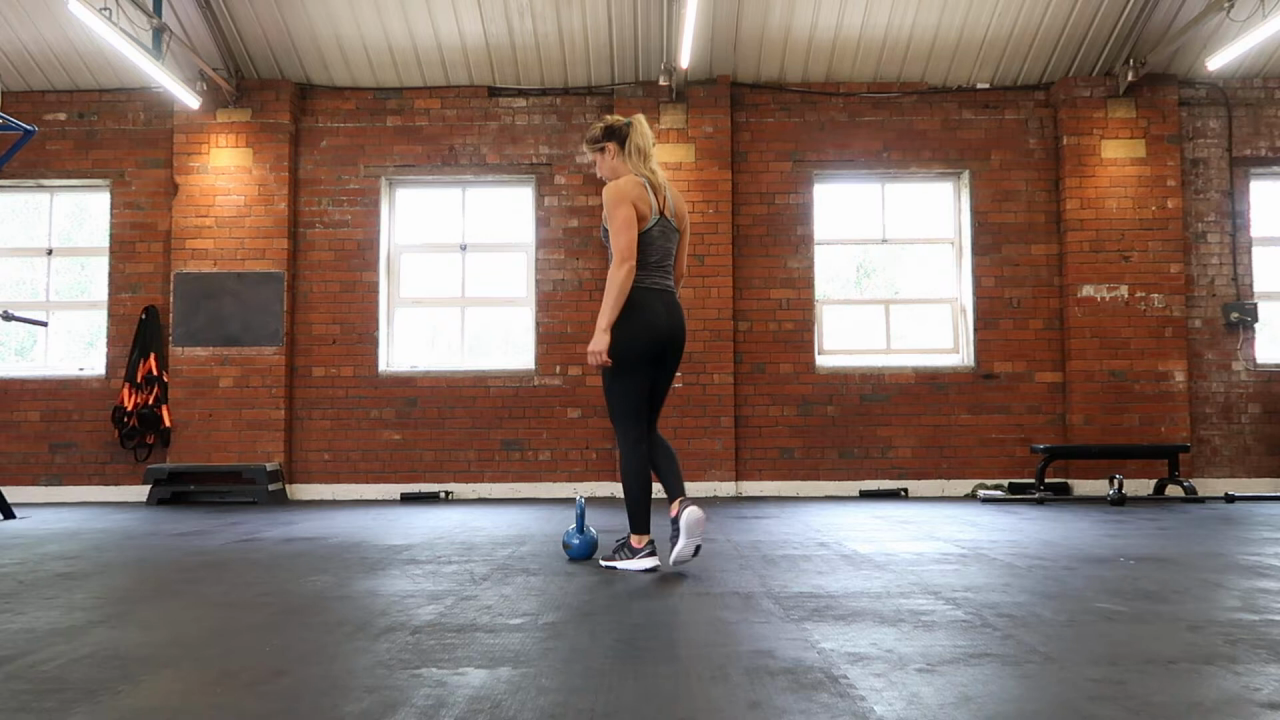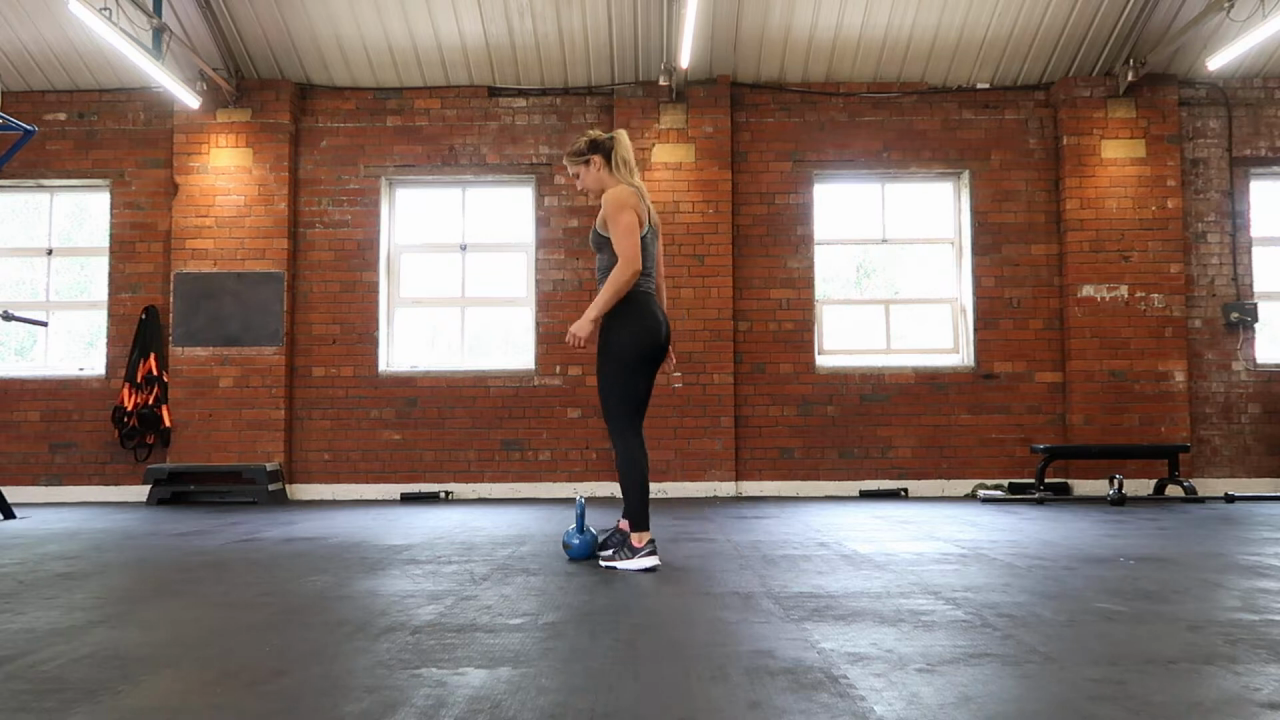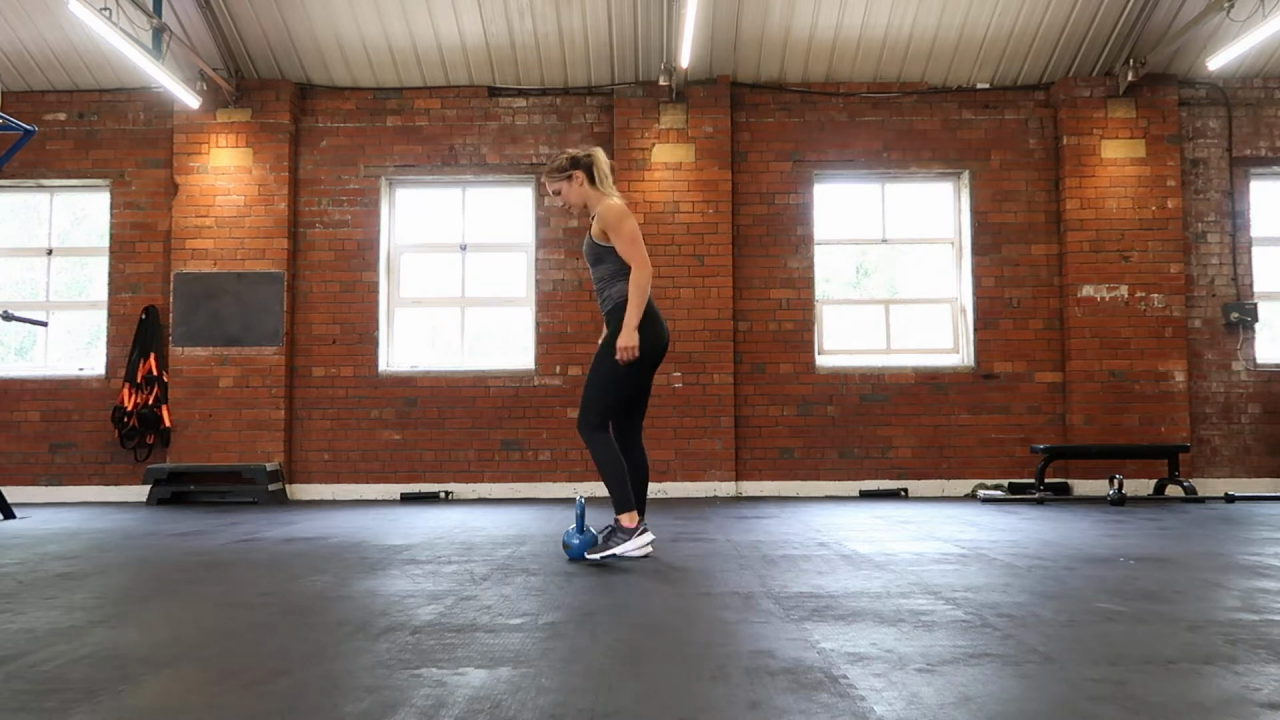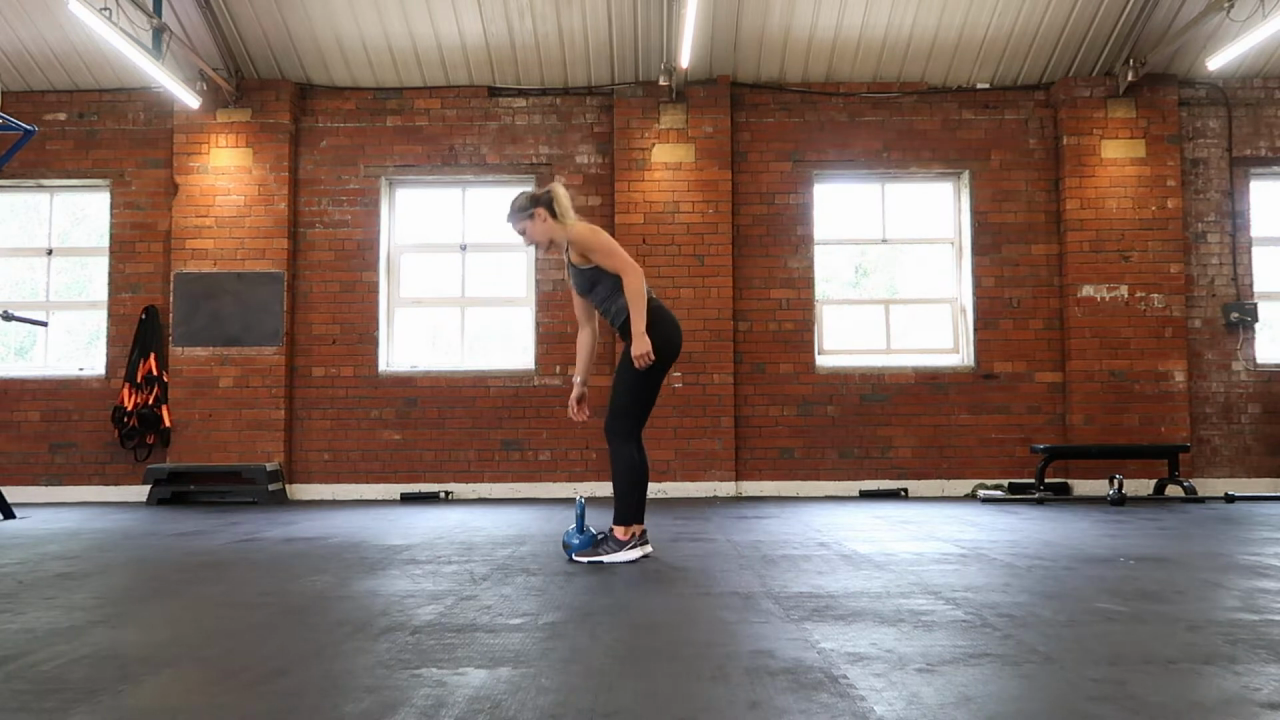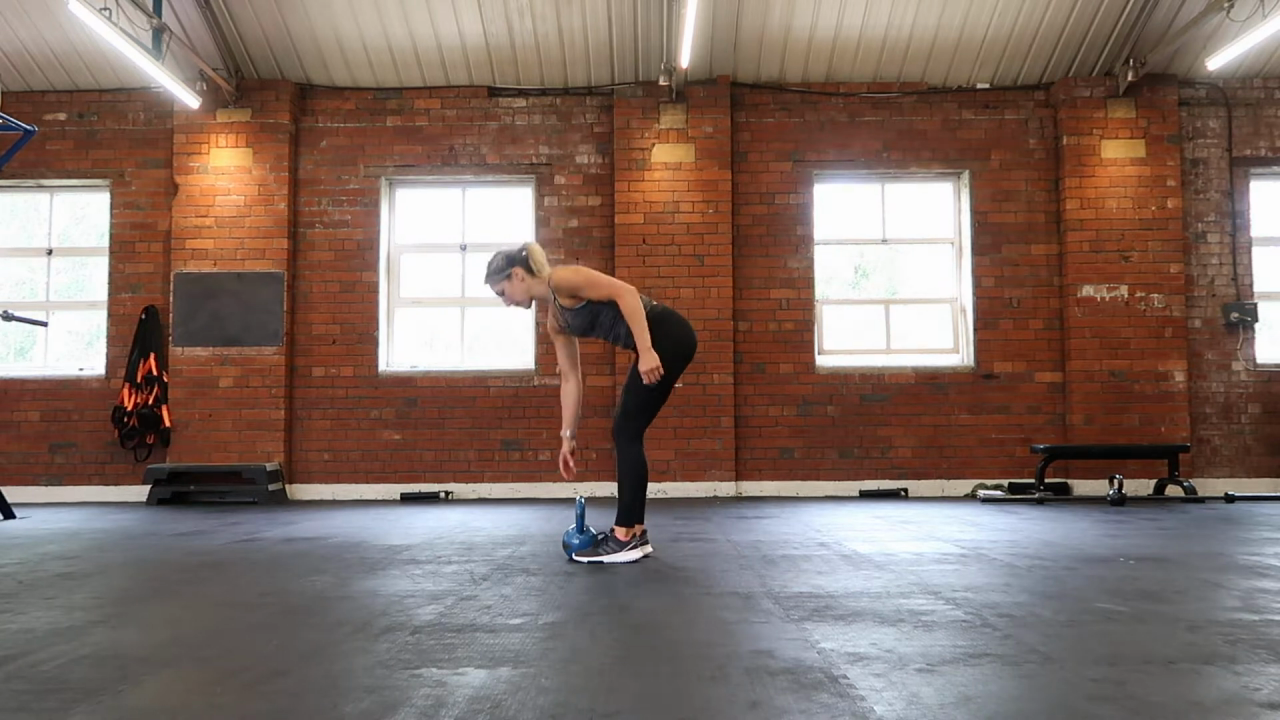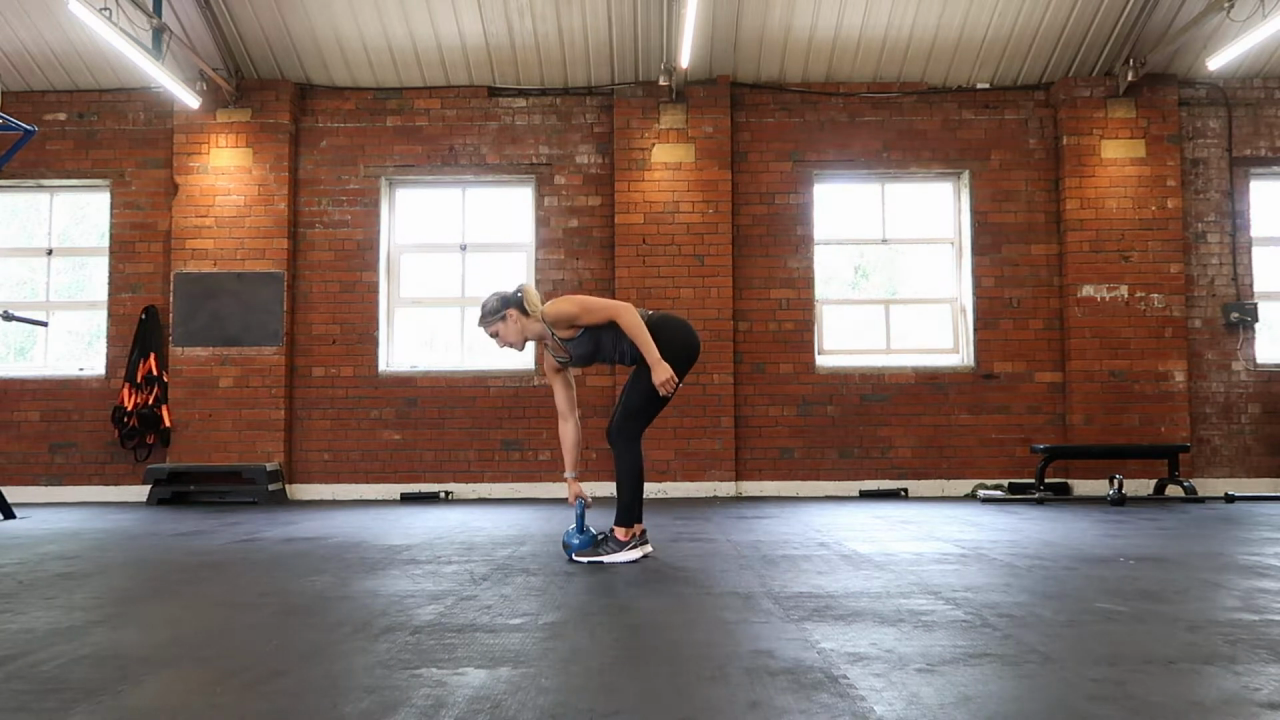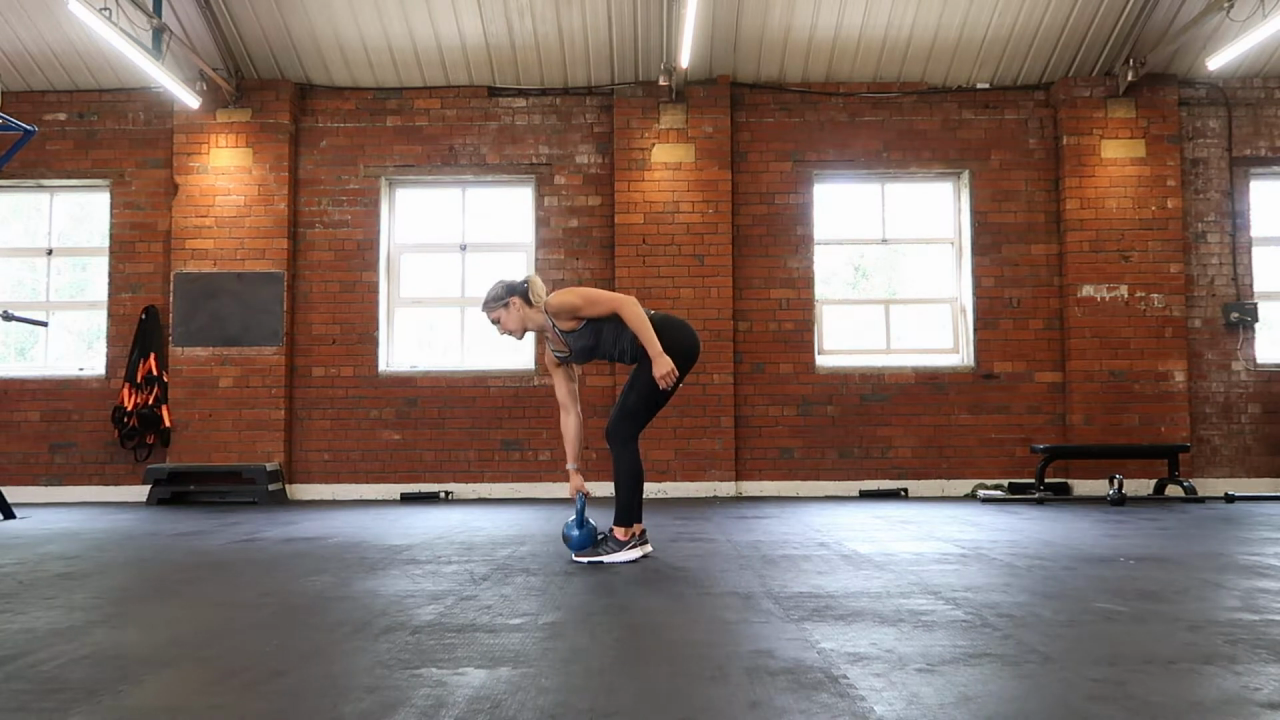
dt=0.3s
person 1, frame 1
left shoulder: (620, 190)
right shoulder: (671, 196)
left elbow: (625, 264)
left wrist: (602, 330)
left hip: (636, 318)
right hip: (670, 318)
left knee: (628, 431)
right knee: (646, 427)
left ankle: (640, 544)
right ankle: (681, 506)
person 1, frame 2
left shoulder: (616, 198)
right shoulder: (640, 200)
left elbow: (629, 266)
left wrist: (590, 316)
right wrist: (660, 336)
left hip: (628, 323)
right hip: (651, 321)
left knee: (623, 431)
right knee: (628, 429)
left ankle: (641, 543)
right ankle: (632, 525)
person 1, frame 3
left shoulder: (610, 211)
right shoulder: (599, 219)
left elbow: (642, 269)
left wrist: (628, 329)
right wrist: (606, 343)
left hip: (636, 333)
right hip: (638, 332)
left knee: (592, 425)
right knee: (626, 433)
left ankle: (630, 524)
right ankle: (632, 529)
person 1, frame 4
left shoulder: (582, 235)
right shoulder: (570, 255)
left elbow: (633, 273)
right elbow: (587, 326)
left wrist: (639, 334)
right wrist: (580, 381)
left hip: (652, 333)
right hip: (649, 335)
left knee: (619, 431)
right knee: (627, 435)
left ankle: (624, 536)
right ankle: (635, 532)
person 1, frame 5
left shoulder: (560, 280)
right shoulder: (554, 320)
left elbow: (625, 292)
right elbow: (570, 378)
left wrist: (645, 351)
right wrist: (567, 436)
left hip: (667, 336)
right hip: (660, 342)
left knee: (627, 431)
right knee: (626, 432)
left ankle: (626, 537)
right ankle: (635, 531)
person 1, frame 6
left shoulder: (555, 313)
right shoulder: (553, 357)
left elbow: (623, 310)
right elbow: (567, 418)
left wrist: (656, 364)
right wrist: (571, 478)
left hip: (671, 341)
right hip: (656, 351)
left knee: (624, 432)
right knee: (619, 433)
left ankle: (624, 537)
right ankle: (634, 531)
person 1, frame 7
left shoulder: (558, 304)
right shoulder: (553, 351)
left elbow: (626, 303)
right elbow: (569, 411)
left wrist: (659, 355)
right wrist: (574, 471)
left hip: (669, 343)
right hip: (655, 351)
left knee: (621, 433)
right knee: (620, 433)
left ankle: (624, 537)
right ankle: (634, 531)
